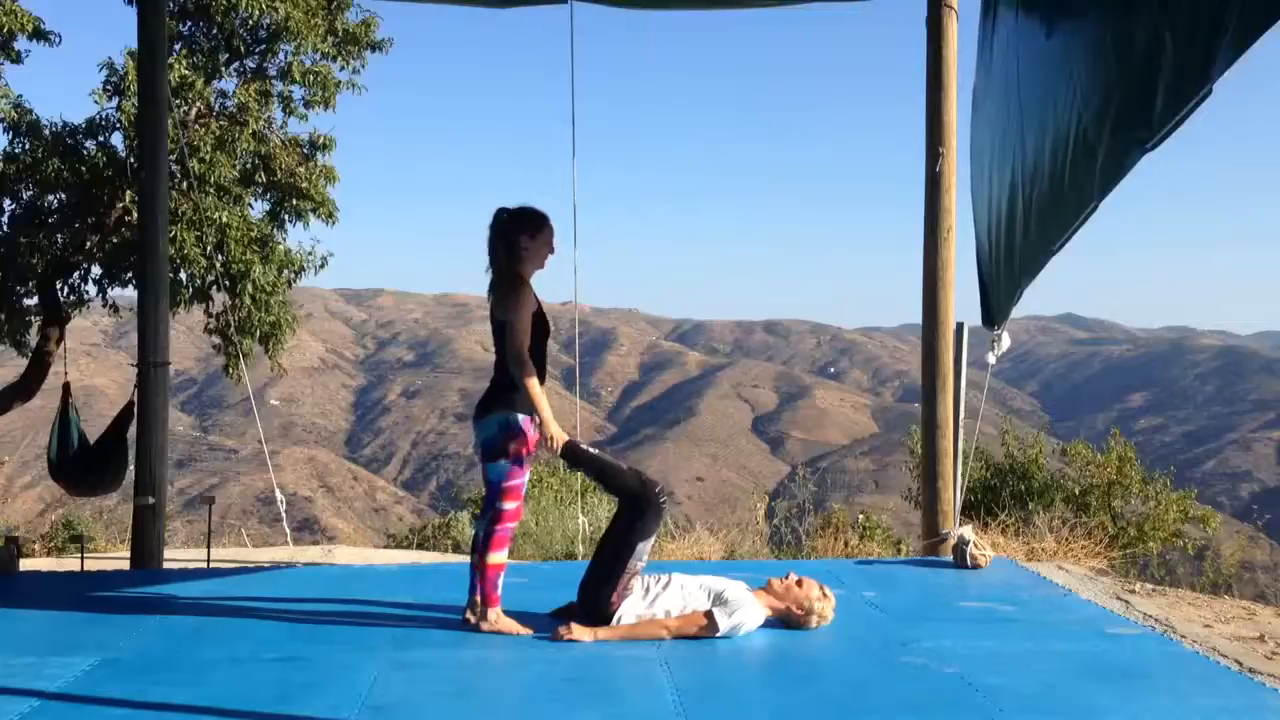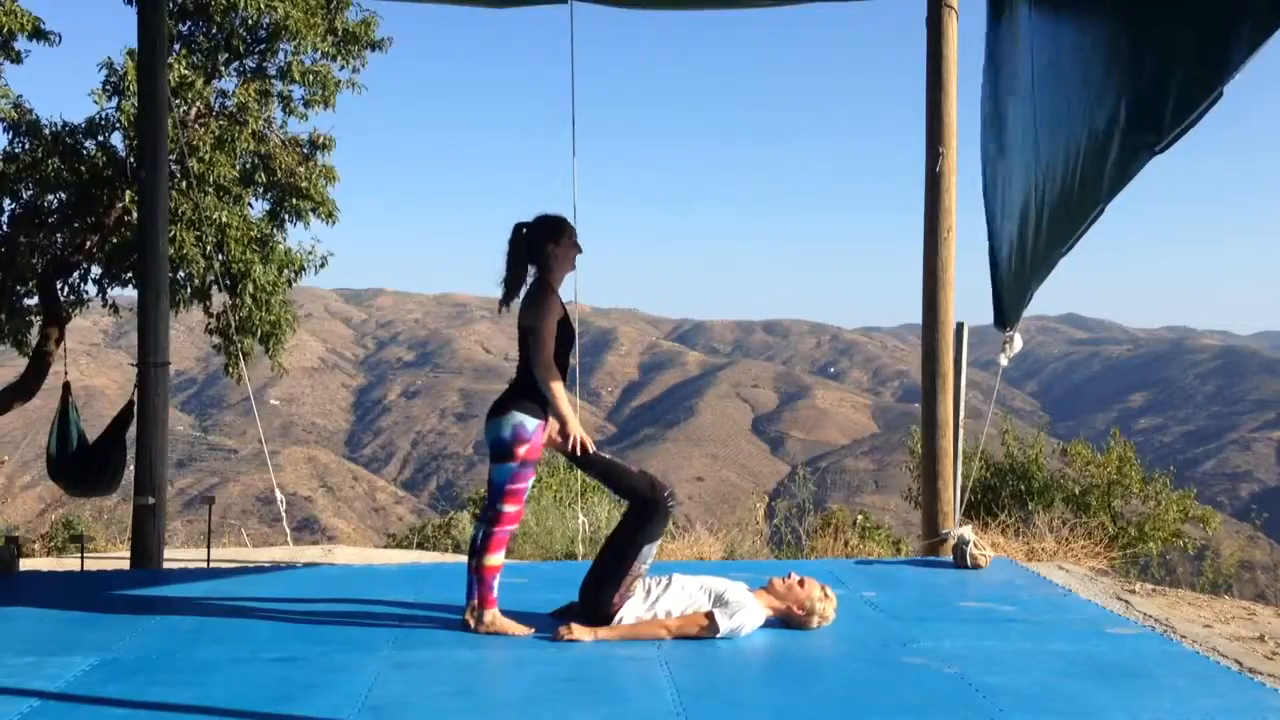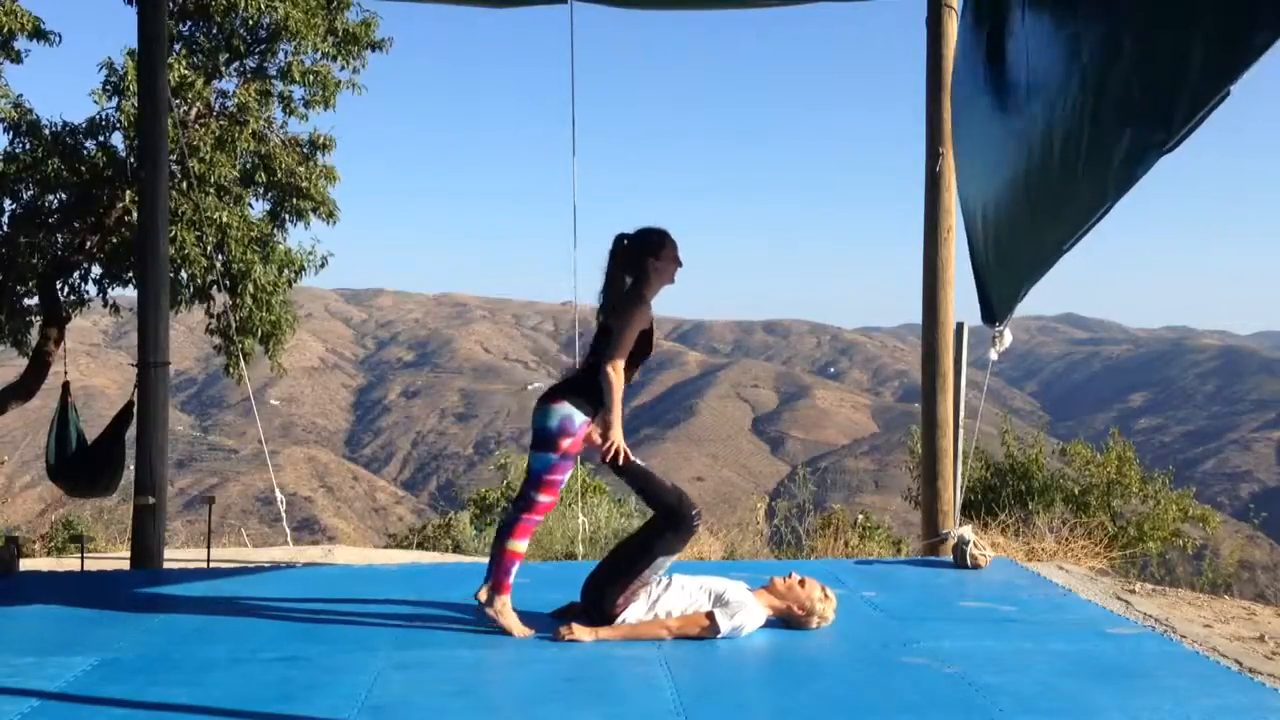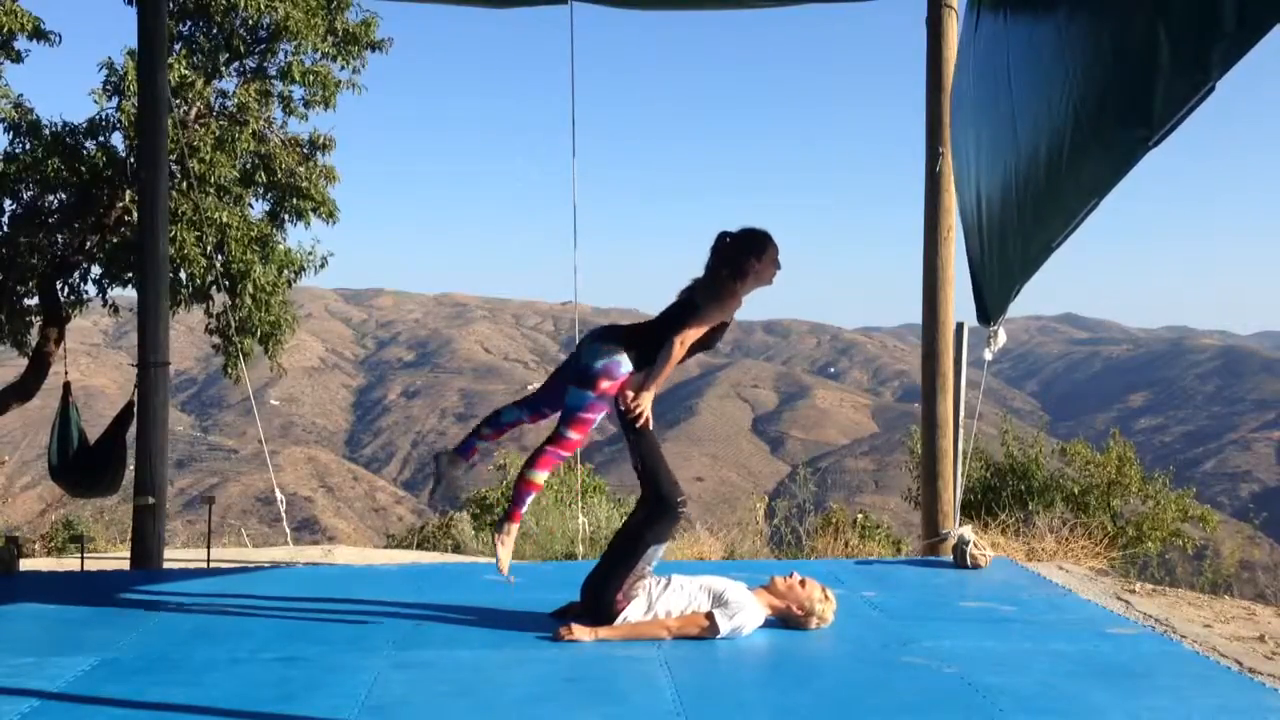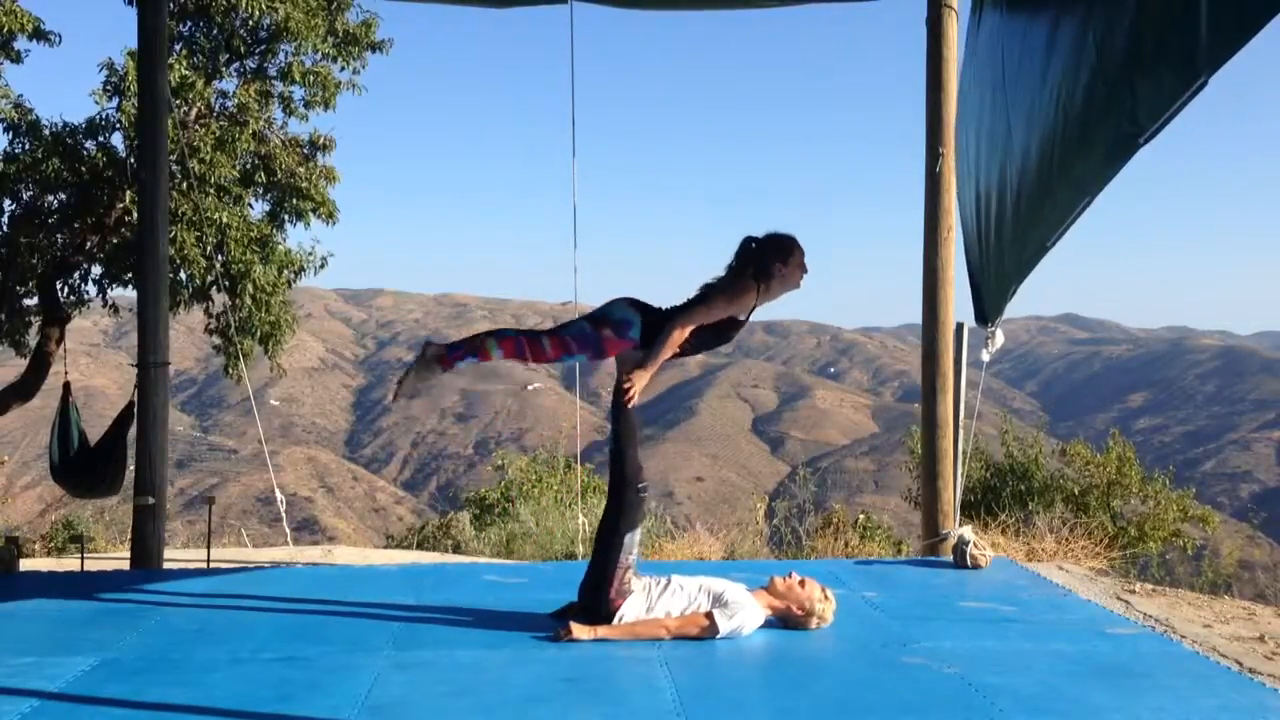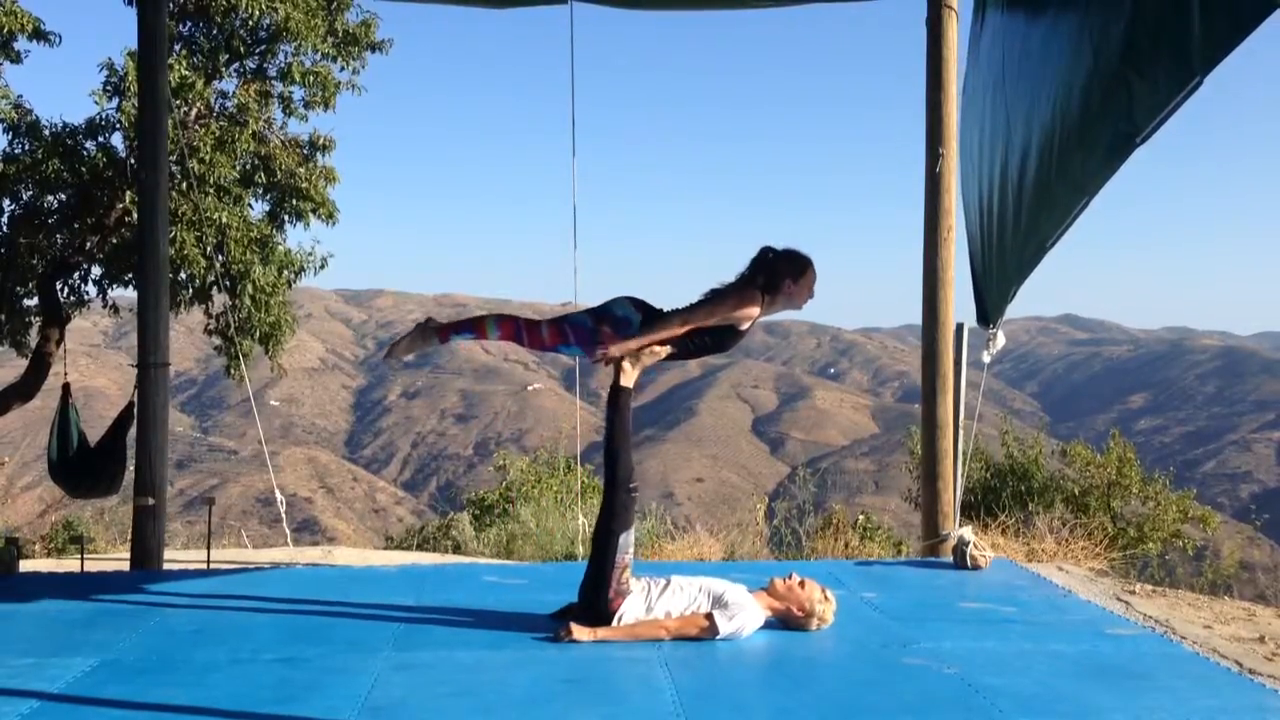
dt=0.7s
person 1, frame 1
left shoulder: (509, 286)
right shoulder: (519, 288)
right elbow: (520, 358)
left wrist: (543, 414)
right wrist: (545, 415)
left hip: (499, 411)
right hip: (508, 413)
left knee: (495, 511)
right knee: (505, 514)
left ankle: (478, 604)
right ankle: (490, 612)
person 1, frame 2
left shoulder: (541, 294)
right shoulder: (546, 296)
right elbow: (543, 366)
left wrist: (552, 418)
right wrist: (571, 420)
left hip: (517, 415)
right hip: (520, 418)
left knee: (495, 514)
right knee: (505, 517)
left ankle: (476, 606)
right ankle: (488, 613)
person 1, frame 3
left shoulder: (627, 300)
right shoulder: (638, 306)
right elbow: (612, 367)
left wrist: (600, 419)
right wrist: (615, 426)
left hip: (563, 406)
right hip: (568, 412)
left knee: (529, 501)
right knee: (536, 505)
left ankle: (492, 589)
right ankle: (499, 599)
person 1, frame 4
left shoulder: (717, 287)
right shoulder: (730, 298)
right elbow: (680, 342)
left wrist: (640, 378)
right wrist: (648, 389)
left hip: (608, 346)
right hip: (613, 359)
left knee: (533, 407)
right knee: (562, 442)
left ankle: (455, 457)
right ankle: (508, 526)
person 1, frame 5
left shoulder: (742, 289)
right shoulder: (745, 295)
right elbow: (682, 326)
left wrist: (642, 361)
right wrist: (646, 373)
left hip: (629, 324)
right hip: (626, 328)
left knee: (536, 343)
right knee: (533, 347)
left ankle: (442, 352)
right ankle: (436, 365)
person 1, frame 6
left shoulder: (745, 298)
right shoulder: (749, 306)
right elbow: (685, 321)
left wrist: (629, 345)
right wrist: (628, 346)
left hip: (631, 323)
right hip: (627, 326)
left knee: (535, 332)
right knee: (530, 334)
left ankle: (438, 329)
right ankle: (432, 335)
person 2, frame 1
left shoulder: (745, 614)
right shoulder: (744, 596)
left elbow: (670, 627)
left wrist: (595, 633)
left hip: (612, 609)
right hip: (614, 602)
left knee: (648, 495)
left ankle: (563, 444)
person 2, frame 2
left shoulder: (746, 615)
right shoulder: (744, 595)
left elbow: (670, 628)
left wrist: (595, 632)
left hip: (612, 608)
right hip: (613, 603)
left knee: (656, 498)
person 2, frame 3
left shoulder: (746, 616)
right shoulder: (744, 597)
left elbow: (671, 628)
left wrist: (596, 633)
left hip: (615, 606)
right hip: (614, 602)
left knee: (683, 516)
person 2, frame 4
left shoulder: (745, 616)
right shoulder: (742, 596)
left elbow: (670, 629)
left wrist: (595, 633)
left hip: (615, 608)
right hip: (616, 605)
left knee: (669, 504)
person 2, frame 5
left shoulder: (745, 616)
right shoulder: (743, 600)
left elbow: (669, 628)
left wrist: (595, 632)
left hip: (614, 606)
right hip: (616, 602)
left knee: (630, 493)
left ankle: (626, 390)
person 2, frame 6
left shoulder: (745, 617)
right shoulder: (742, 599)
left elbow: (668, 629)
left wrist: (593, 633)
left hip: (612, 611)
right hip: (617, 603)
left knee: (622, 498)
left ankle: (625, 381)
